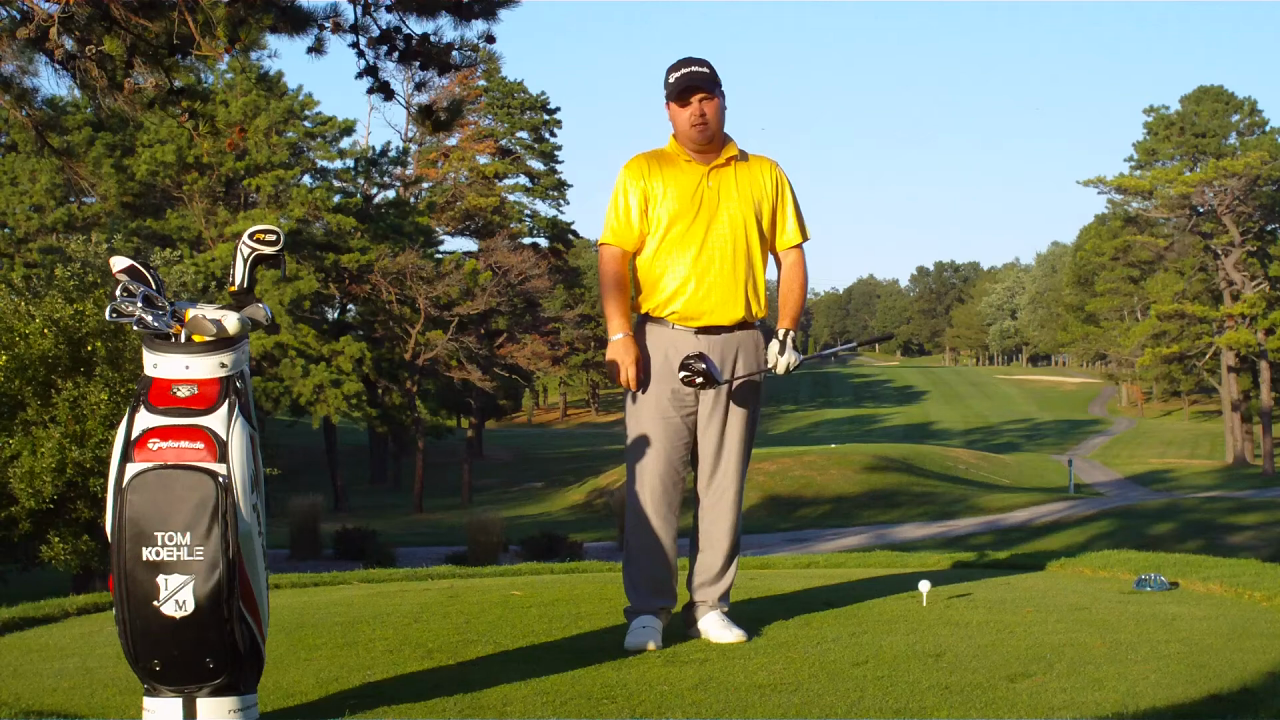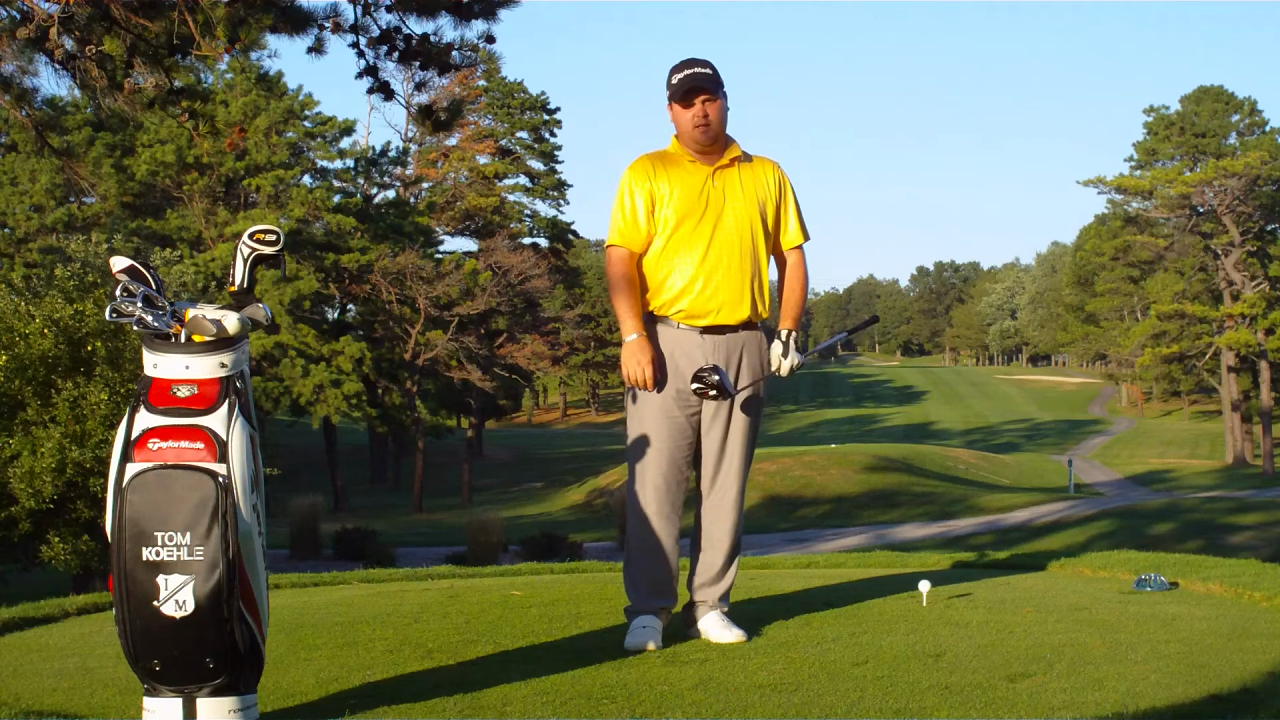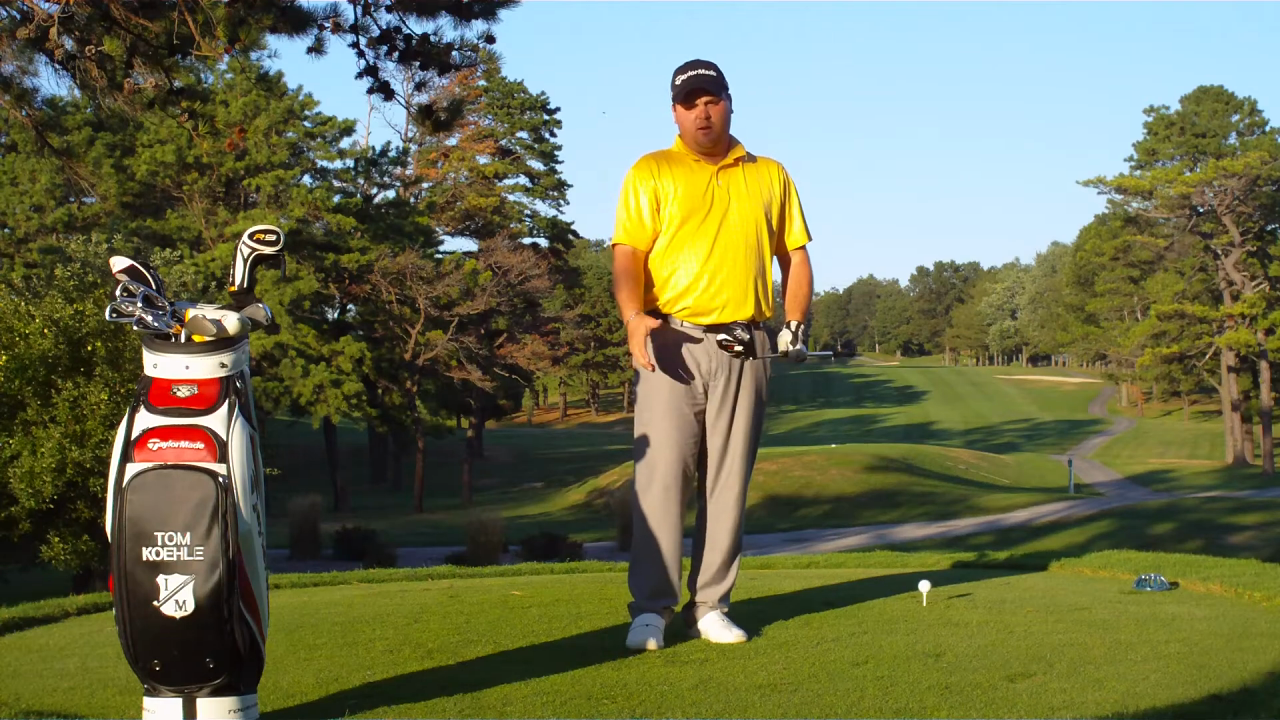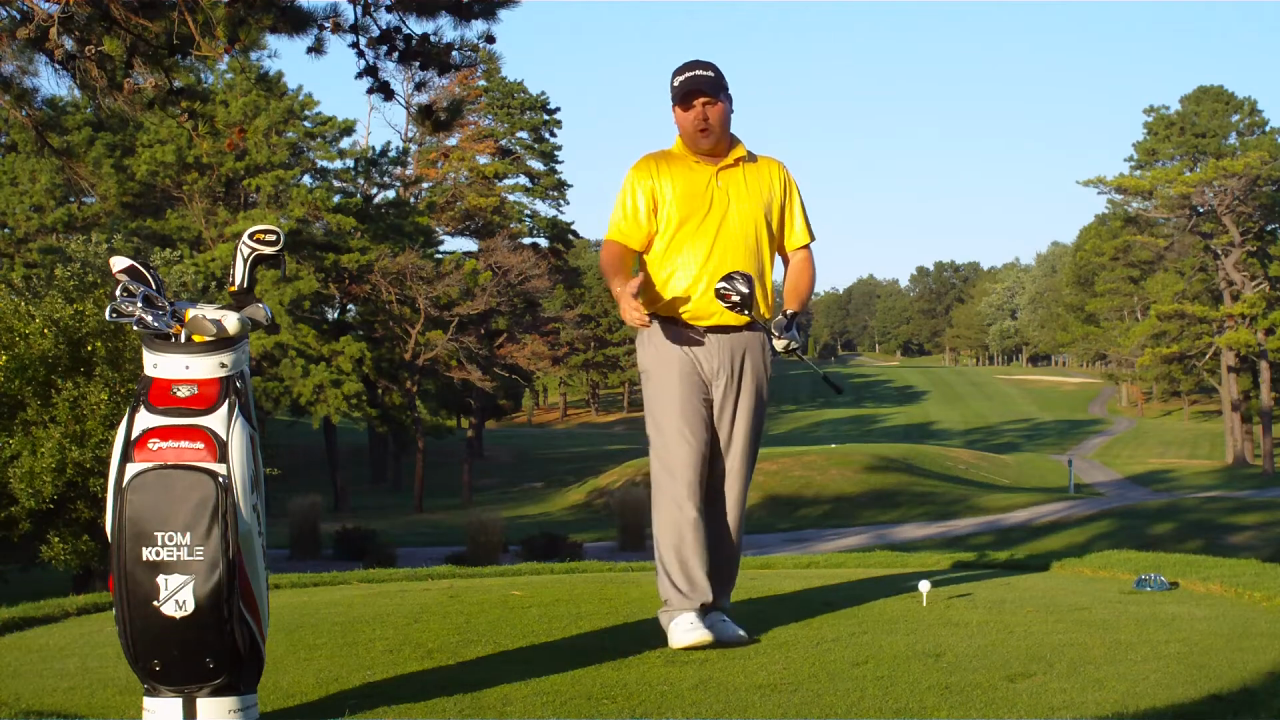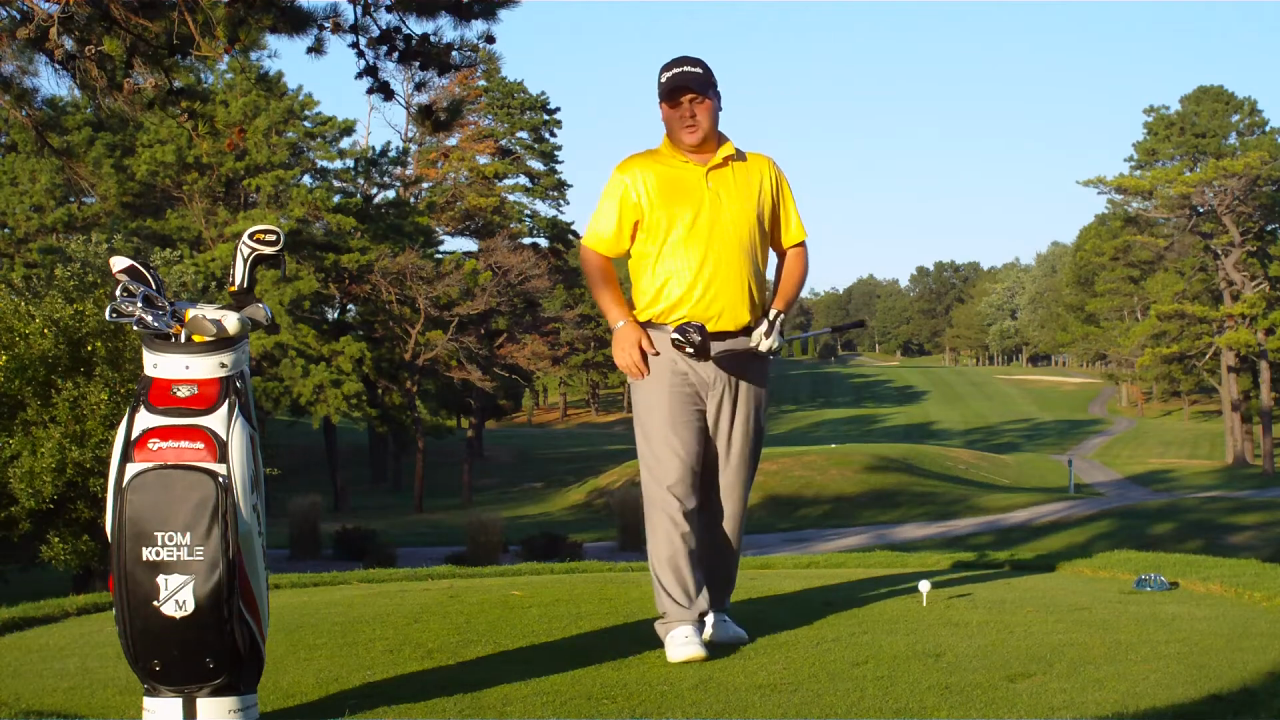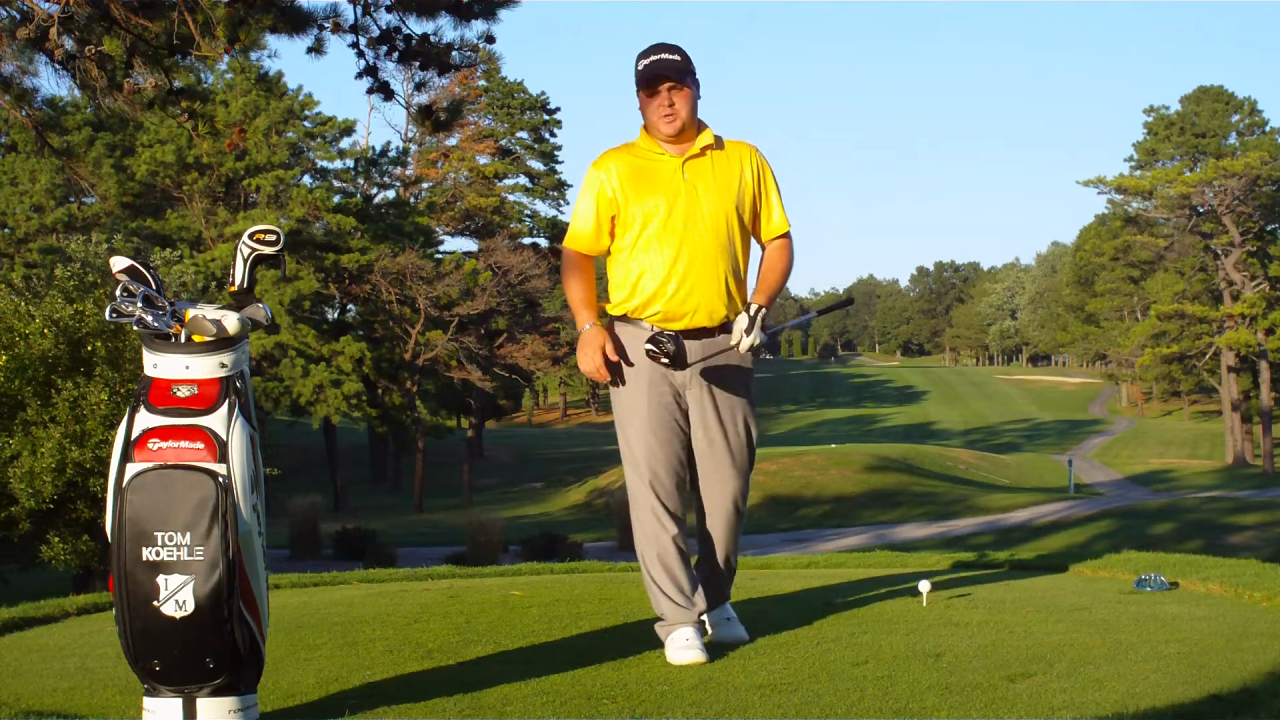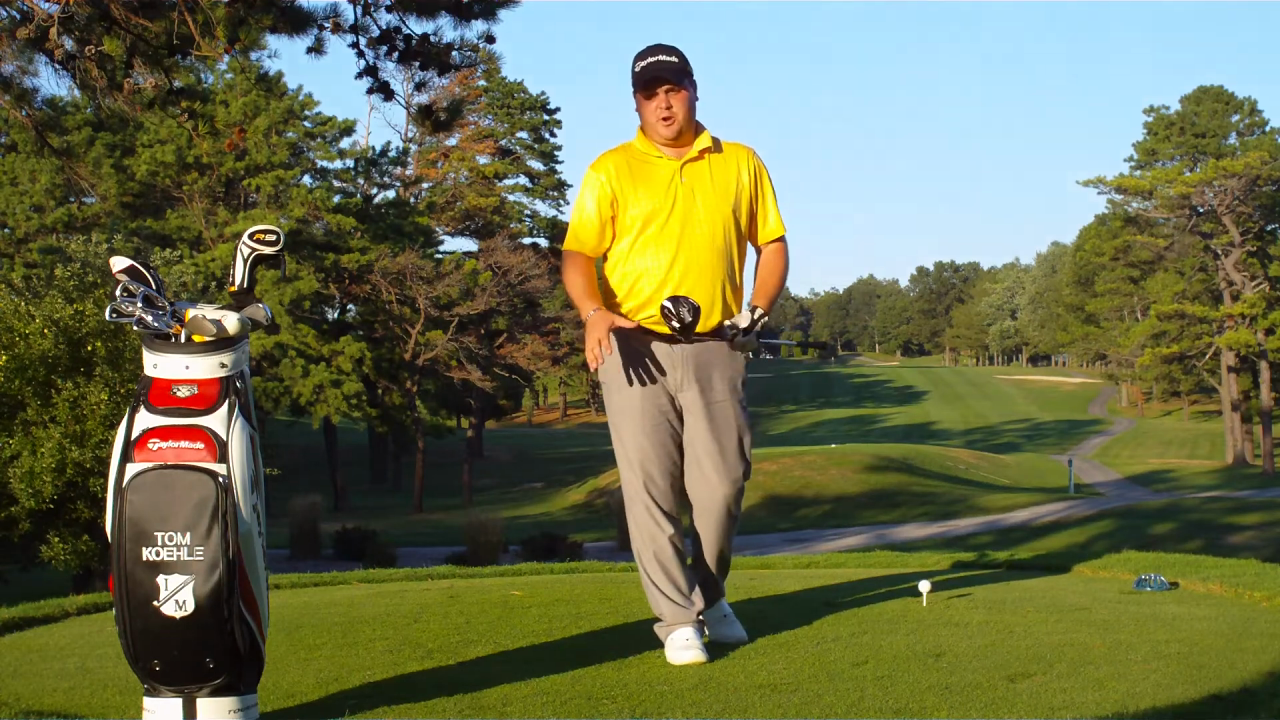
dt=0.5s
person 1, frame 1
left shoulder: (766, 175)
right shoulder: (643, 172)
left elbow: (791, 257)
right elbow: (614, 256)
left wrist: (786, 332)
right wrist: (620, 335)
left hip: (737, 346)
right hip: (661, 342)
left knee: (724, 481)
right knee: (654, 476)
left ankle: (710, 606)
right ankle: (649, 609)
person 1, frame 2
left shoulder: (767, 176)
right shoulder: (646, 173)
left elbow: (791, 258)
right elbow: (621, 257)
left wrist: (787, 333)
right wrist: (633, 336)
left hip: (742, 346)
right hip: (666, 341)
left knee: (725, 481)
right knee: (656, 476)
left ankle: (710, 604)
right ankle: (649, 608)
person 1, frame 3
left shoulder: (770, 176)
right shoulder: (651, 171)
left elbow: (795, 257)
right elbow: (627, 251)
left wrist: (795, 325)
right wrist: (633, 315)
left hip: (744, 345)
right hip: (671, 340)
left knee: (728, 480)
right knee: (662, 470)
left ankle: (709, 605)
right ankle: (653, 606)
person 1, frame 4
left shoulder: (772, 176)
right shoulder: (651, 172)
left elbow: (799, 254)
right elbow: (619, 244)
left wrist: (791, 314)
right wrist: (623, 285)
left hip: (745, 344)
right hip: (673, 340)
left knee: (731, 479)
right knee: (680, 469)
left ankle: (716, 603)
right ankle: (684, 608)
person 1, frame 5
left shoulder: (763, 173)
right shoulder: (635, 174)
left elbow: (793, 249)
right elbow: (594, 253)
left wrist: (776, 313)
right wrist: (620, 323)
left hip: (740, 351)
right hip: (663, 348)
left knee: (728, 488)
right knee: (671, 482)
left ankle: (714, 607)
right ankle: (681, 620)
person 1, frame 6
left shoulder: (744, 162)
right shoulder: (611, 169)
left elbow: (778, 240)
right elbow: (577, 252)
left wrist: (758, 307)
right wrist: (588, 325)
left hip: (722, 347)
right hip: (640, 344)
left knee: (726, 486)
right knee: (655, 486)
left ankle: (715, 601)
right ankle: (679, 621)
person 1, frame 7
left shoulder: (741, 164)
right shoulder: (609, 170)
left elbow: (772, 244)
right elbow: (578, 253)
left wrist: (758, 311)
right wrist: (592, 311)
left hip: (714, 349)
right hip: (636, 348)
left knee: (721, 484)
right knee: (651, 489)
left ankle: (710, 597)
right ankle: (678, 620)
